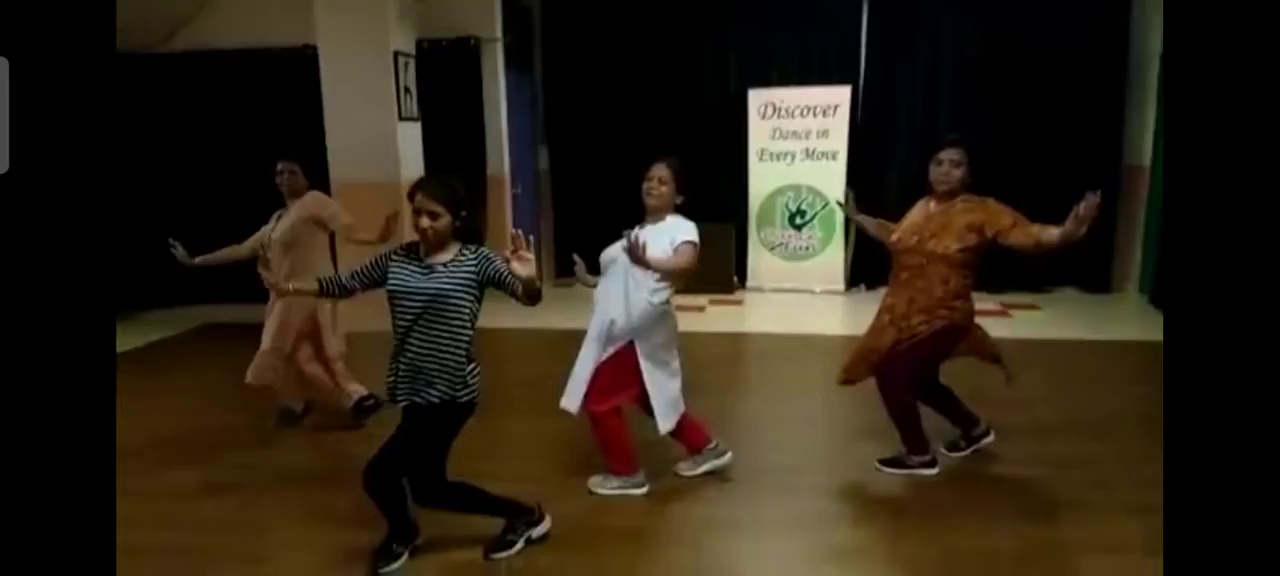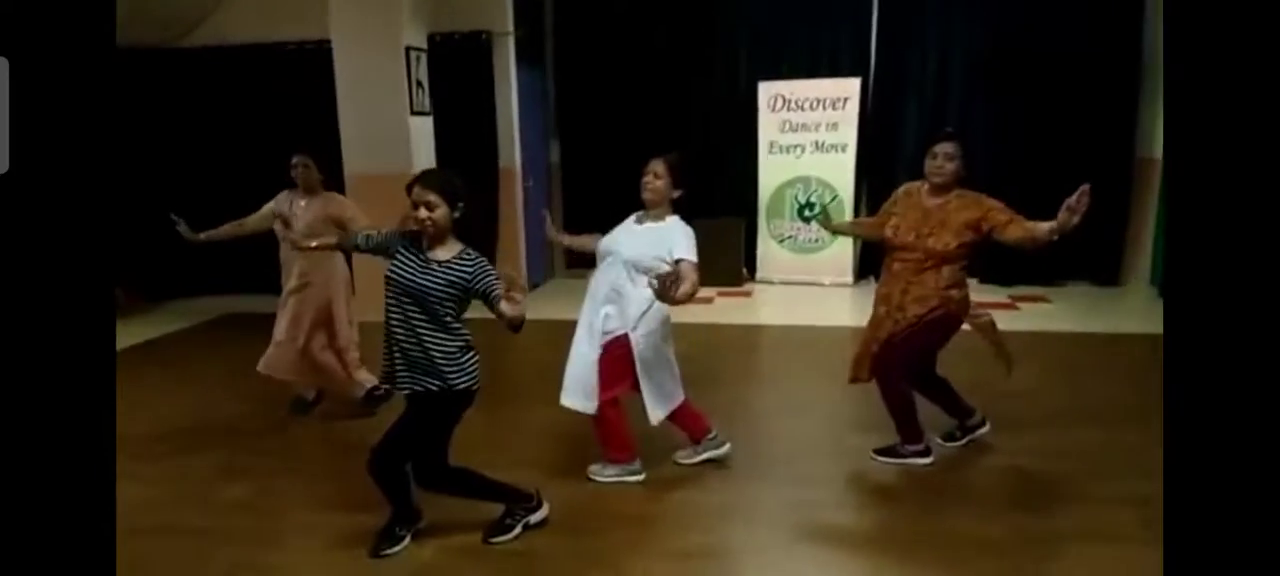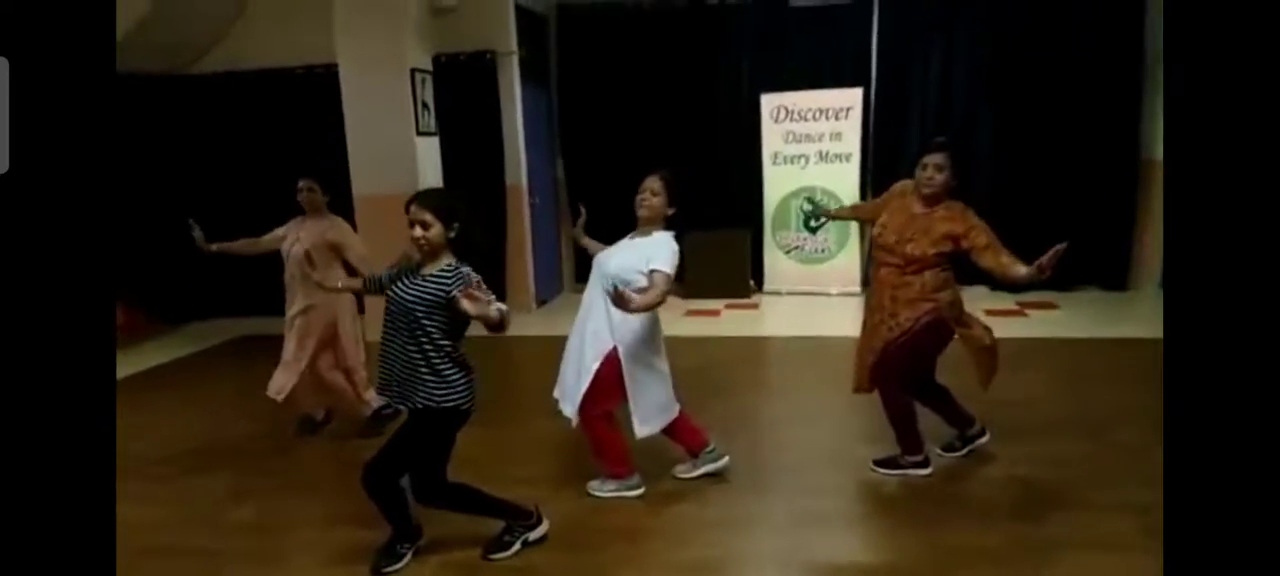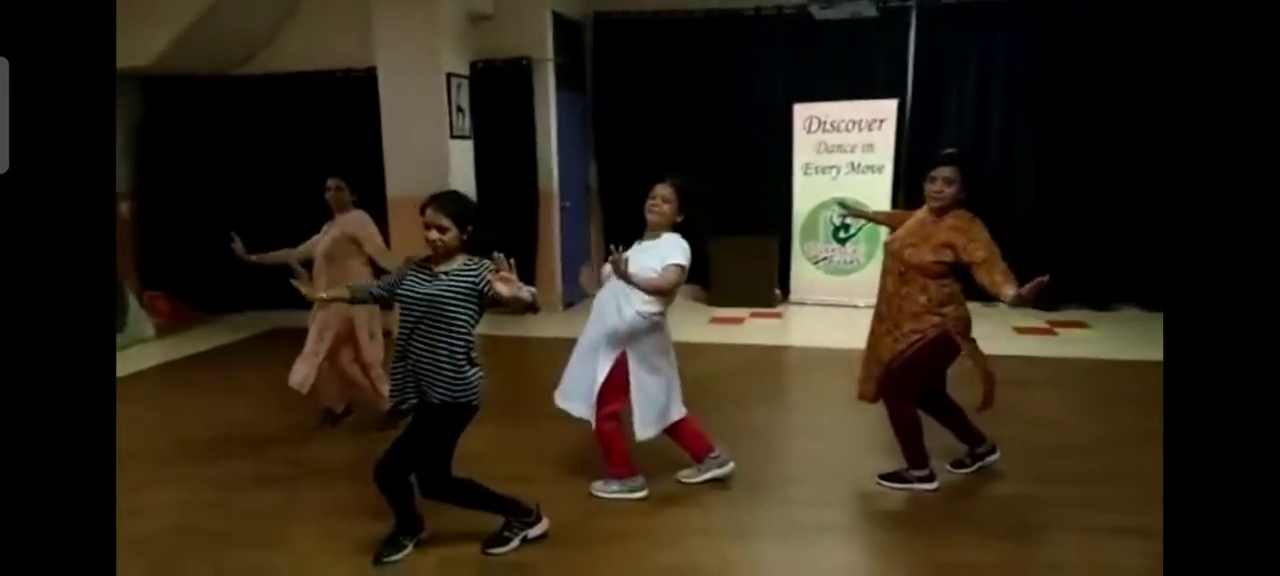
dt=0.3s
person 1, frame 1
left shoulder: (476, 261)
right shoulder: (396, 259)
left elbow: (529, 297)
right elbow: (346, 284)
left wrist: (527, 279)
right wrist: (286, 286)
left hip: (452, 392)
right hip: (415, 390)
left knee: (379, 473)
right knee: (427, 487)
left ankle: (401, 535)
right ankle: (524, 516)
person 1, frame 2
left shoulder: (471, 265)
right shoulder: (402, 243)
left elbow: (510, 319)
right elbow: (362, 241)
left wrist: (512, 313)
right wrist: (311, 243)
left hip: (451, 381)
right hip: (417, 378)
left knee: (385, 458)
right knee: (431, 471)
left ankle: (404, 518)
right ankle: (523, 501)
person 1, frame 3
left shoulder: (457, 276)
right shoulder: (411, 270)
left elbow: (500, 321)
right elbow: (379, 282)
left wrist: (481, 311)
right wrist: (334, 284)
left hip: (444, 399)
right hip: (421, 397)
left knee: (377, 474)
right knee: (430, 487)
left ankle: (405, 535)
right ankle: (523, 518)
person 1, frame 4
left shoulder: (477, 271)
right shoulder: (414, 271)
left elbow: (529, 301)
right elbow: (372, 291)
left wrist: (515, 293)
right wrist: (321, 295)
left hip: (453, 393)
right hip: (426, 391)
left knee: (390, 469)
right knee: (434, 480)
left ankle: (420, 525)
right ankle: (522, 515)
person 2, frame 1
left shoulder: (979, 211)
right shoulder: (922, 207)
left elbow: (1026, 233)
right elbow: (895, 235)
left wrist: (1066, 232)
right wrist: (858, 218)
left hip: (942, 319)
right hip: (903, 315)
left knee: (891, 376)
right knee: (920, 381)
left ankle: (920, 456)
right ankle: (975, 429)
person 2, frame 2
left shoulder: (973, 206)
right shoulder: (906, 194)
left elbow: (1017, 228)
right elbow: (876, 227)
left wrist: (1057, 227)
right wrist: (834, 227)
left hip: (936, 308)
right hip: (897, 304)
left knee: (886, 367)
right knee: (917, 371)
left ankle: (913, 446)
right ankle: (971, 420)
person 2, frame 3
left shoulder: (959, 218)
right shoulder: (902, 192)
left elbow: (992, 253)
right elbow: (872, 209)
left wrist: (1027, 273)
right wrist: (833, 213)
left hip: (929, 312)
right hip: (892, 311)
left knee: (887, 375)
right knee: (916, 379)
left ankle: (914, 458)
right ankle: (971, 430)
person 2, frame 4
left shoulder: (965, 227)
right shoulder: (925, 213)
left elbow: (990, 266)
right elbow: (904, 219)
left wrist: (1013, 294)
right wrist: (864, 214)
left hip: (937, 327)
right hip: (905, 324)
left knee: (895, 388)
right knee: (927, 393)
left ankle: (920, 472)
right ankle: (981, 447)
person 3, frame 1
left shoulder: (681, 228)
right shoulder: (639, 230)
left elbow: (685, 262)
left wrist: (649, 262)
right wrist: (589, 280)
left hip: (639, 333)
right hip: (616, 330)
left knee: (598, 401)
right knee: (654, 400)
left ankle: (626, 474)
right ankle: (707, 449)
person 3, frame 2
left shoulder: (677, 231)
right shoulder: (633, 221)
left elbow: (690, 280)
right elbow: (603, 244)
left wrist: (673, 297)
right wrist: (562, 239)
left hip: (631, 327)
right hip: (610, 321)
left knee: (600, 392)
right knee: (657, 388)
left ankle: (624, 461)
right ankle: (707, 439)
person 3, frame 3
left shoulder: (664, 245)
right shoulder: (634, 238)
left elbow: (658, 292)
left wrist: (629, 305)
right wrist: (581, 238)
left hip: (623, 341)
right hip: (604, 335)
left knee: (591, 408)
right knee: (654, 403)
left ankle: (622, 477)
right ankle: (705, 453)
person 3, frame 4
left shoulder: (676, 246)
right shoulder: (641, 244)
left elbow: (669, 283)
left wrist: (627, 277)
right wrist: (598, 288)
left hip: (633, 342)
right hip: (616, 338)
left knee: (603, 408)
right knee: (662, 406)
left ankle: (625, 478)
right ankle: (710, 458)
person 4, frame 1
left shoulder: (315, 201)
right shoulder: (278, 218)
left elbow: (351, 232)
right elbow: (245, 249)
left wrist: (379, 238)
right wrist: (195, 261)
left knee: (275, 351)
right knee: (302, 353)
left ankle: (296, 403)
right ankle: (357, 398)
person 4, frame 2
left shoulder: (333, 202)
right shoulder: (284, 200)
right elbow: (247, 224)
right wrist: (199, 237)
left hip: (321, 282)
right hip: (297, 284)
left knee: (289, 342)
right knee: (315, 343)
left ankle: (309, 392)
right ankle: (367, 388)
person 4, frame 3
left shoulder: (334, 226)
right shoulder: (295, 225)
left elbow: (360, 260)
right elbow: (259, 244)
right wrist: (212, 247)
left hip: (325, 304)
right hip: (303, 306)
left knee: (297, 364)
right knee: (324, 363)
left ankle: (316, 412)
right ankle: (374, 408)
person 4, frame 4
left shoulder: (357, 219)
right shoulder: (329, 228)
left elbow: (381, 254)
right elbow: (297, 254)
right wrist: (251, 258)
left hip: (349, 300)
right hip: (331, 302)
left knee: (318, 357)
right knee: (346, 357)
left ankle: (338, 405)
